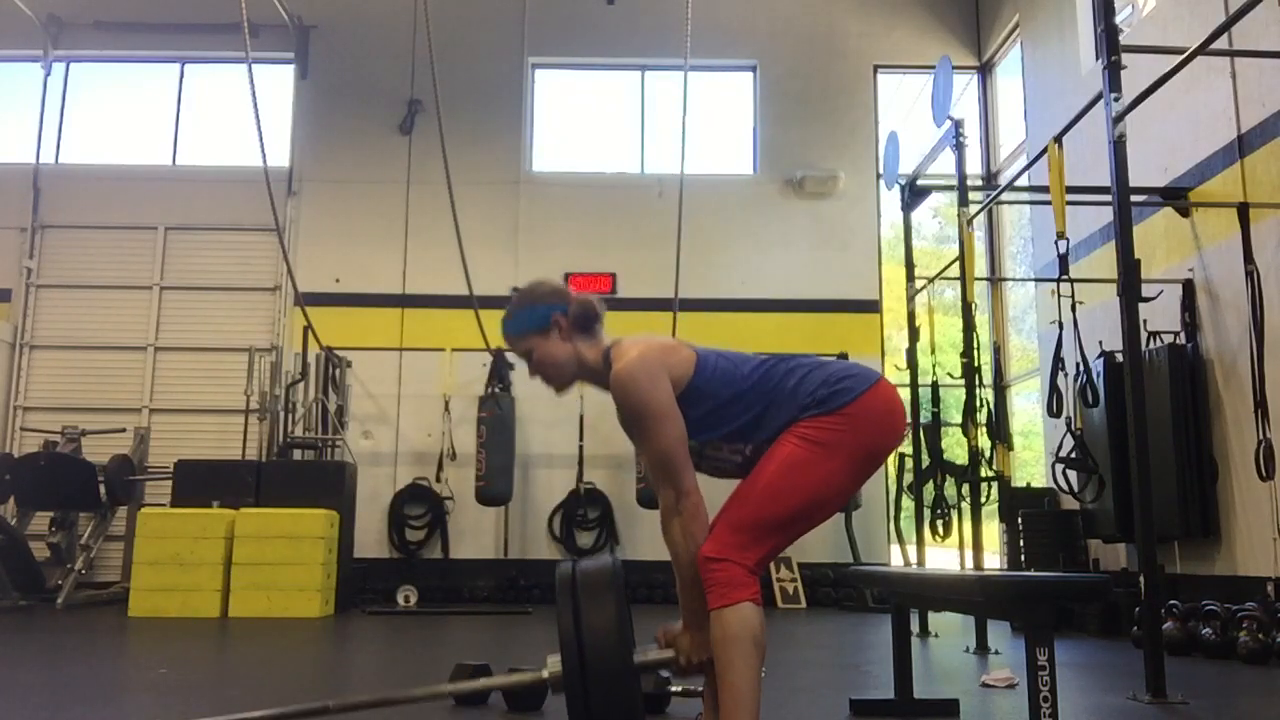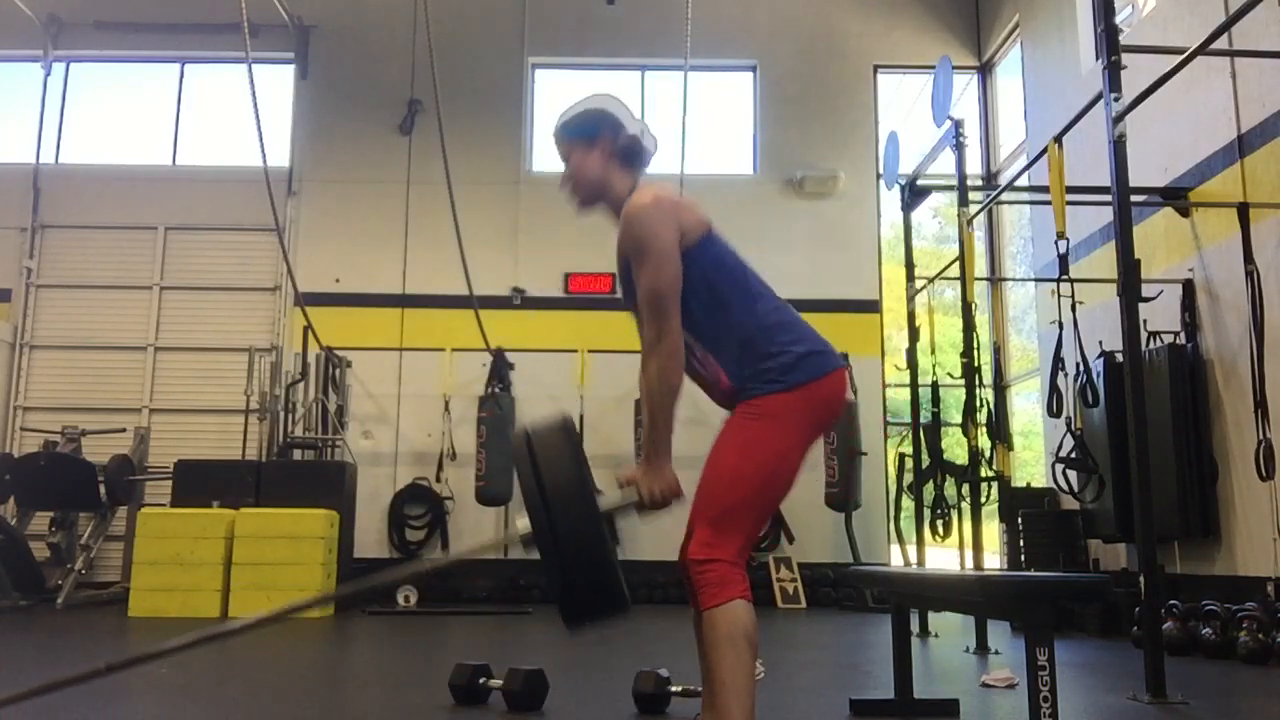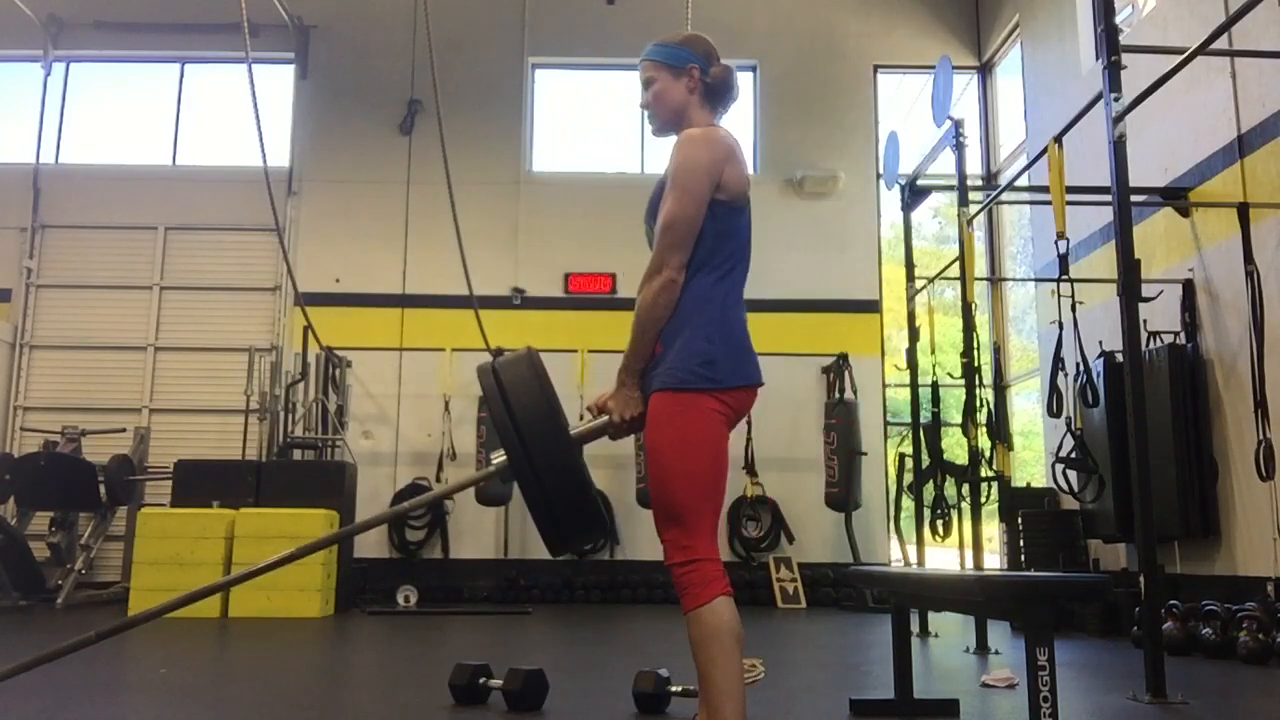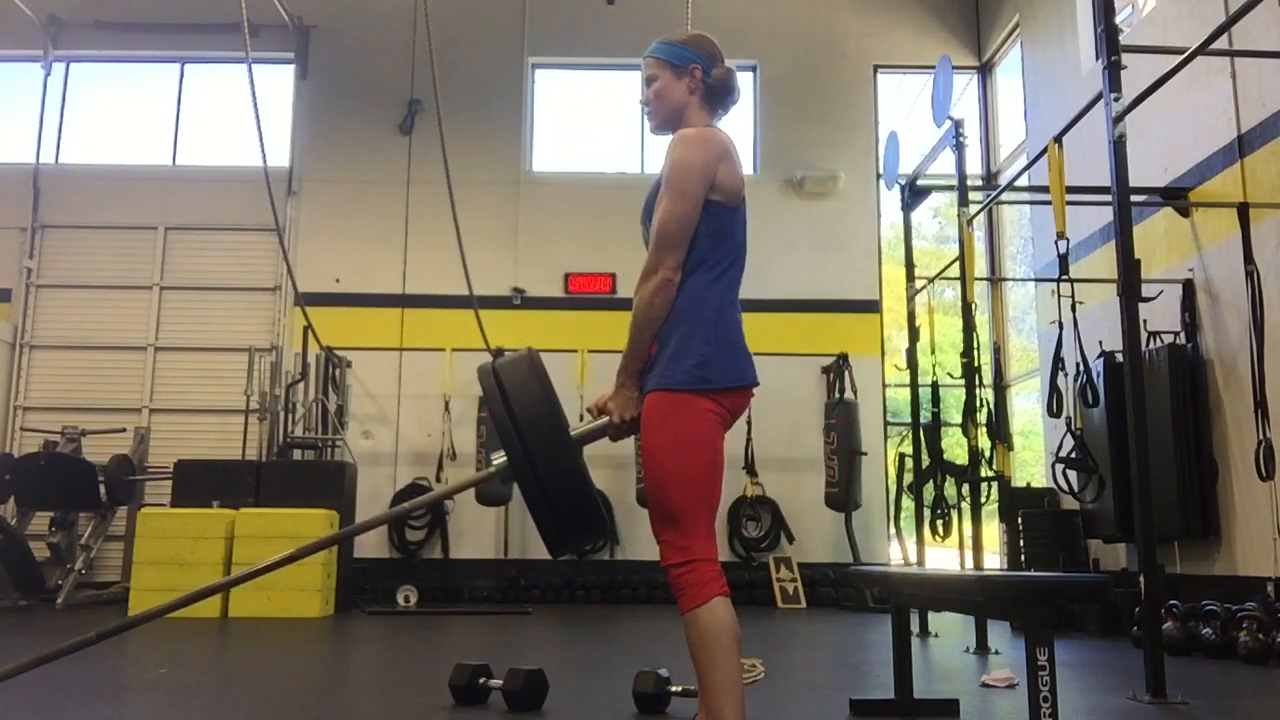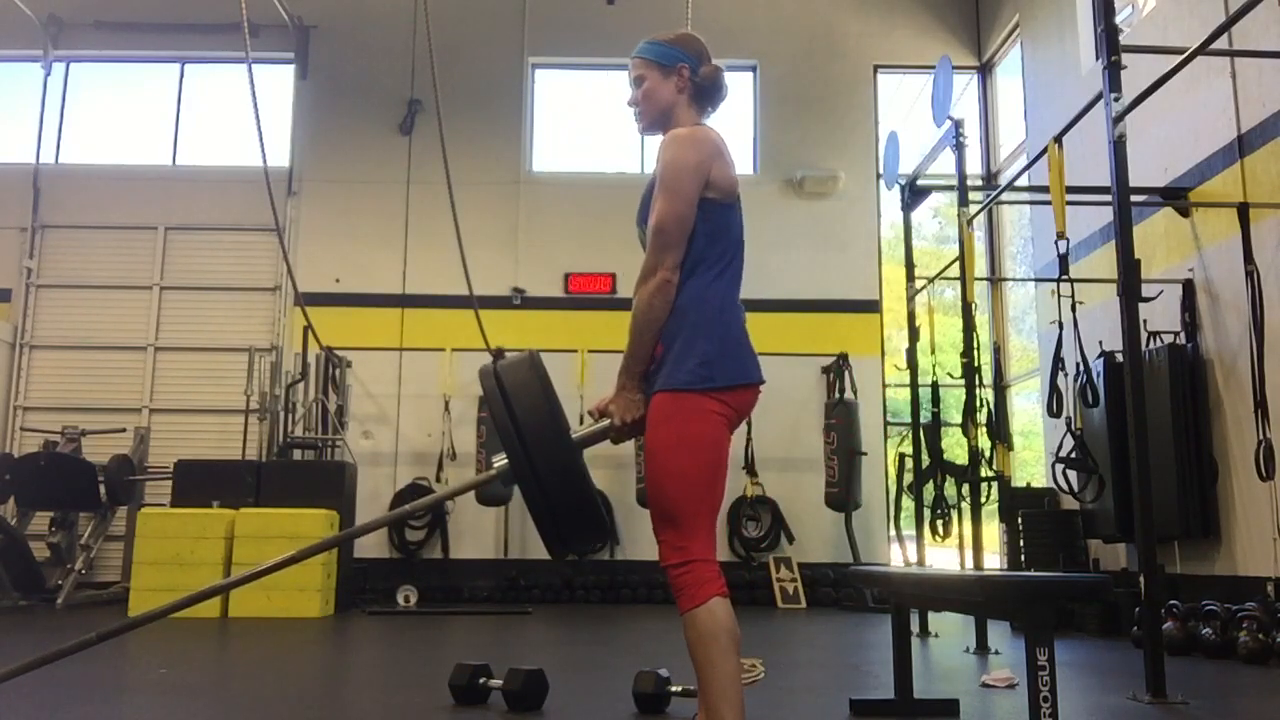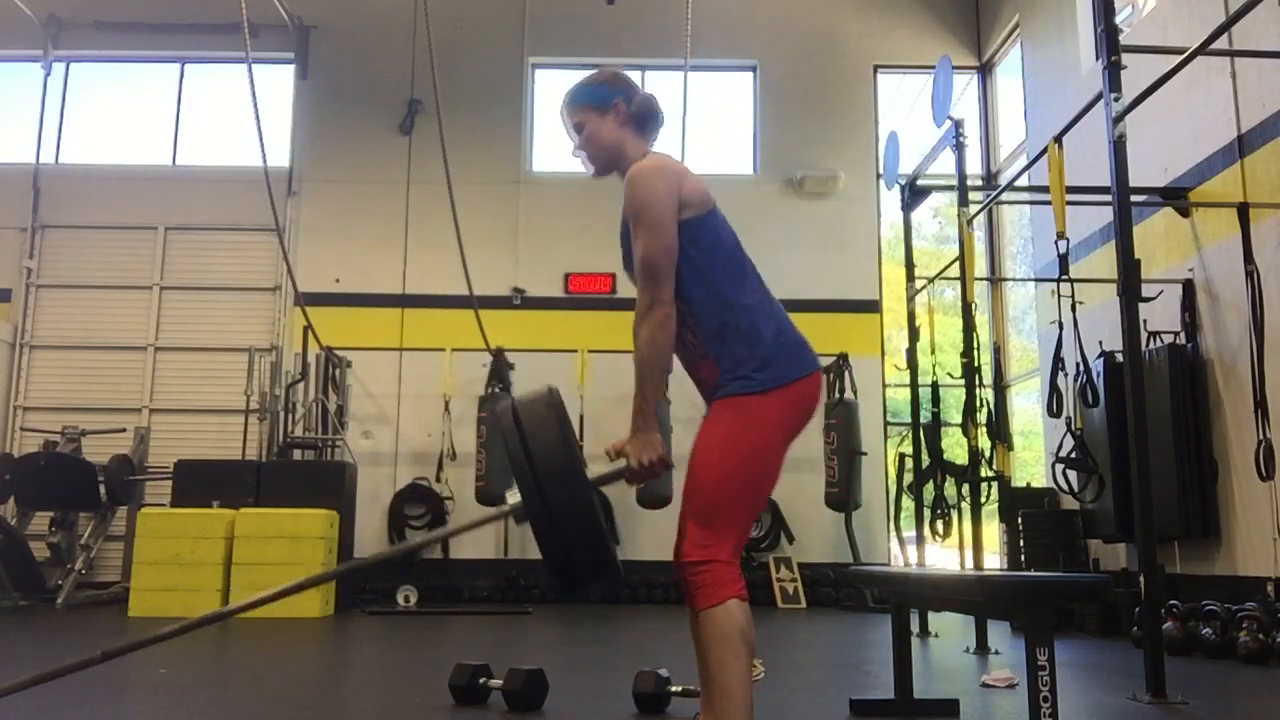
dt=0.4s
person 1, frame 1
left shoulder: (634, 368)
right shoulder: (629, 379)
left elbow: (686, 503)
right elbow: (674, 502)
left wrist: (693, 623)
right wrist: (692, 618)
left hip: (851, 413)
right hip: (843, 417)
left knee: (727, 561)
right knee: (727, 559)
person 1, frame 2
left shoulder: (648, 209)
right shoulder: (640, 220)
left elbow: (668, 344)
right elbow: (662, 347)
left wrist: (655, 458)
right wrist: (654, 457)
left hip: (785, 381)
right hip: (774, 384)
left knee: (713, 558)
right knee: (712, 556)
person 1, frame 3
left shoulder: (702, 143)
right shoulder: (705, 152)
left elbow: (667, 273)
left wrist: (627, 383)
right wrist: (639, 384)
left hip: (697, 371)
right hip: (702, 369)
left knee: (693, 559)
right knee: (691, 556)
person 1, frame 4
left shoulder: (697, 144)
right shoulder: (704, 152)
left elbow: (663, 274)
left wrist: (625, 384)
right wrist: (638, 384)
left hip: (692, 371)
right hip: (699, 369)
left knee: (690, 560)
right knee: (689, 556)
person 1, frame 5
left shoulder: (688, 143)
right shoulder: (693, 151)
left elbow: (661, 276)
left wrist: (626, 389)
right wrist: (638, 388)
left hip: (699, 374)
right hip: (704, 372)
left knee: (688, 561)
right knee: (688, 558)
person 1, frame 6
left shoulder: (650, 176)
right shoulder: (651, 183)
left elbow: (658, 311)
right elbow: (661, 314)
left wrist: (645, 429)
right wrist: (643, 428)
left hip: (767, 379)
right hip: (761, 379)
left knee: (708, 559)
right knee: (705, 557)
